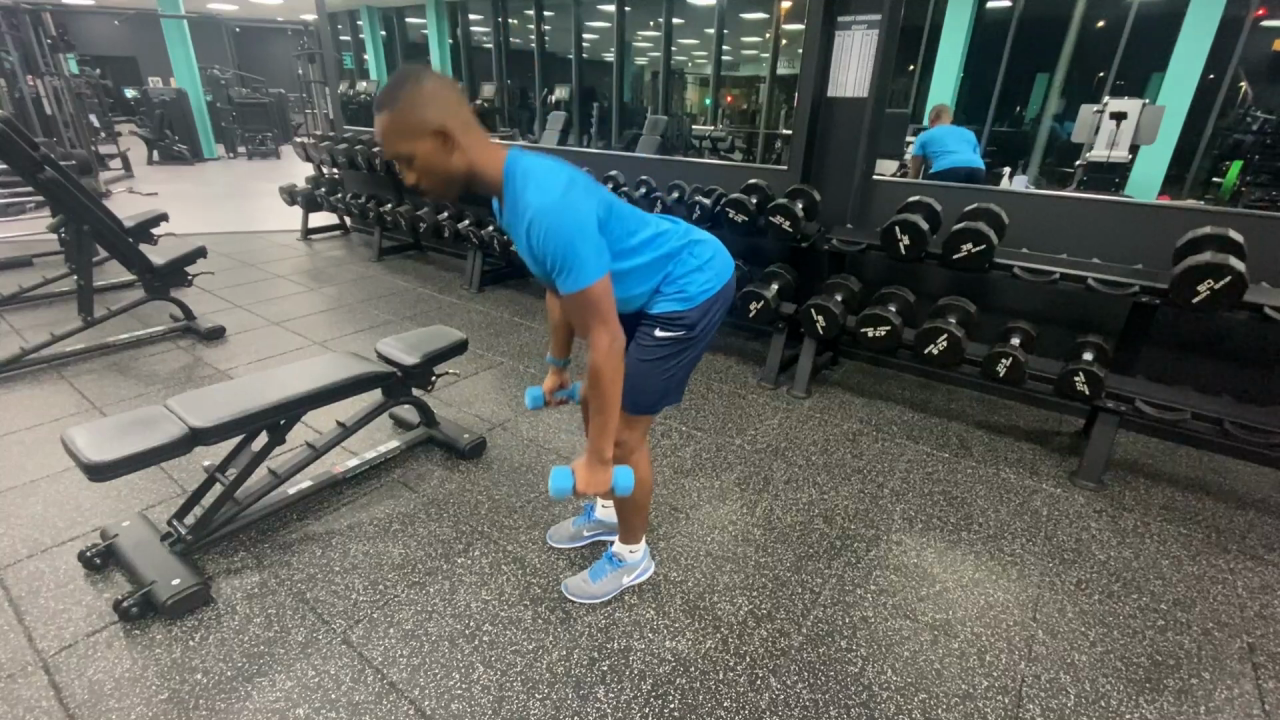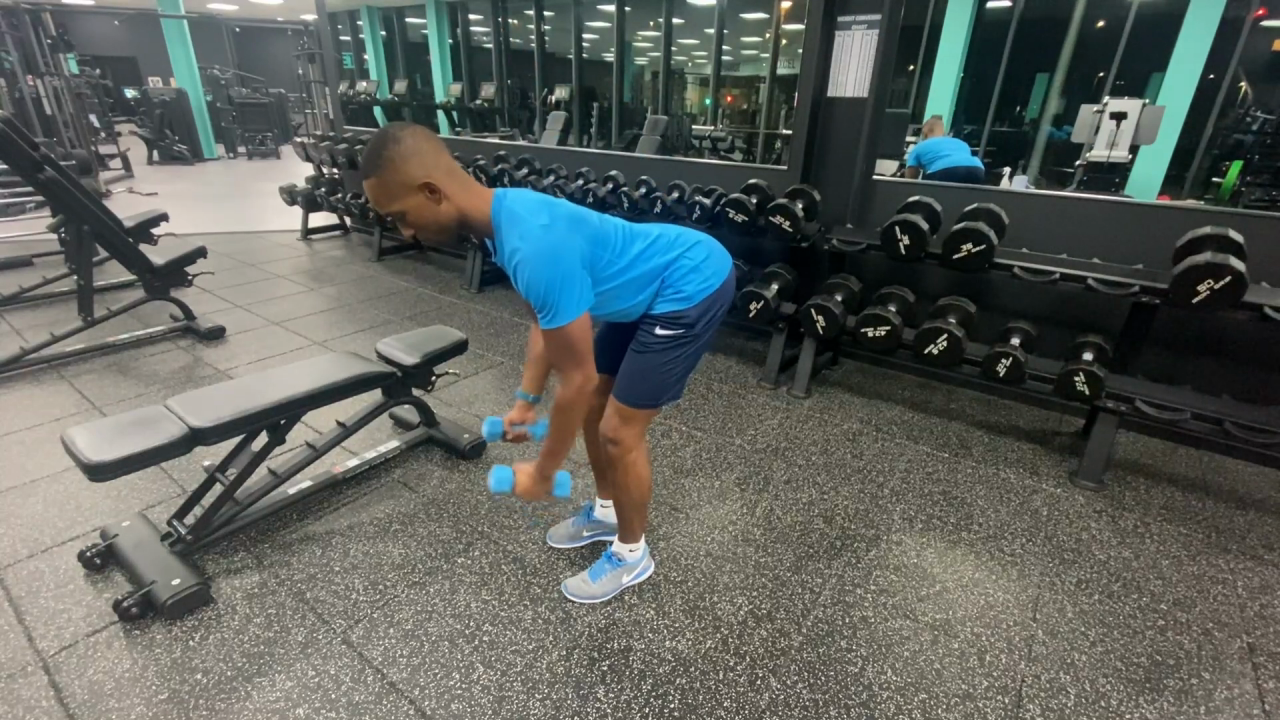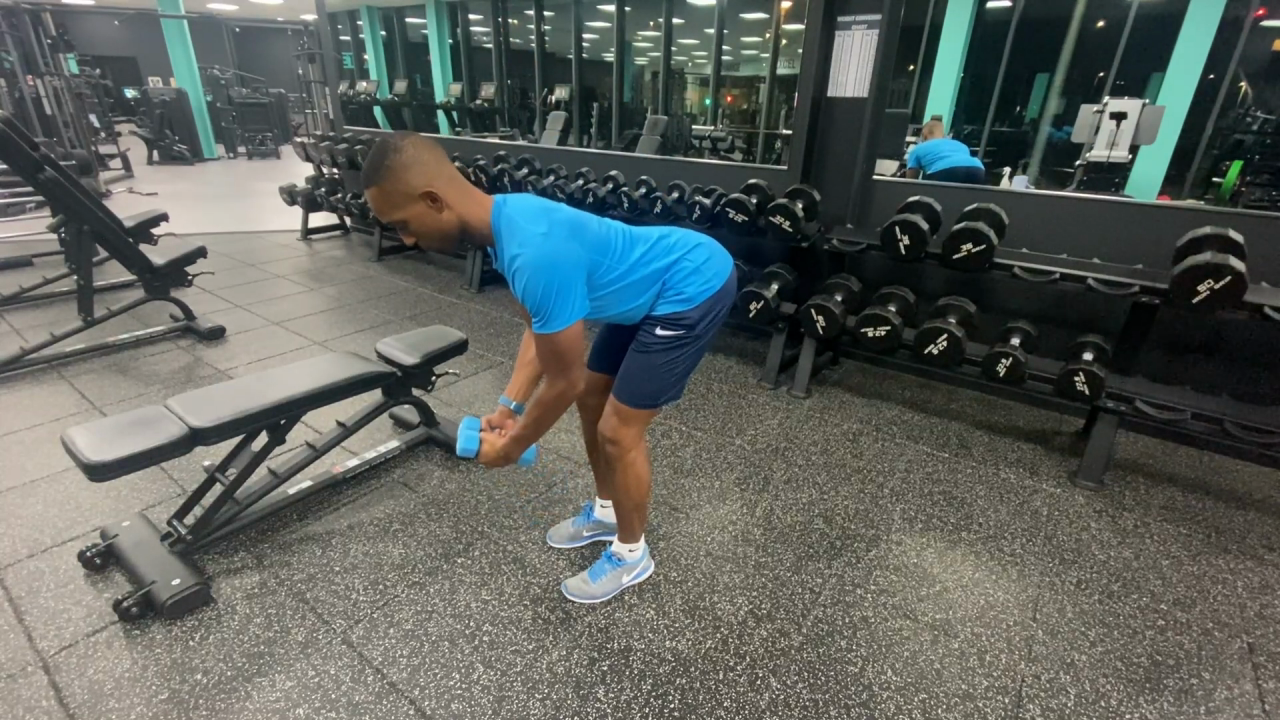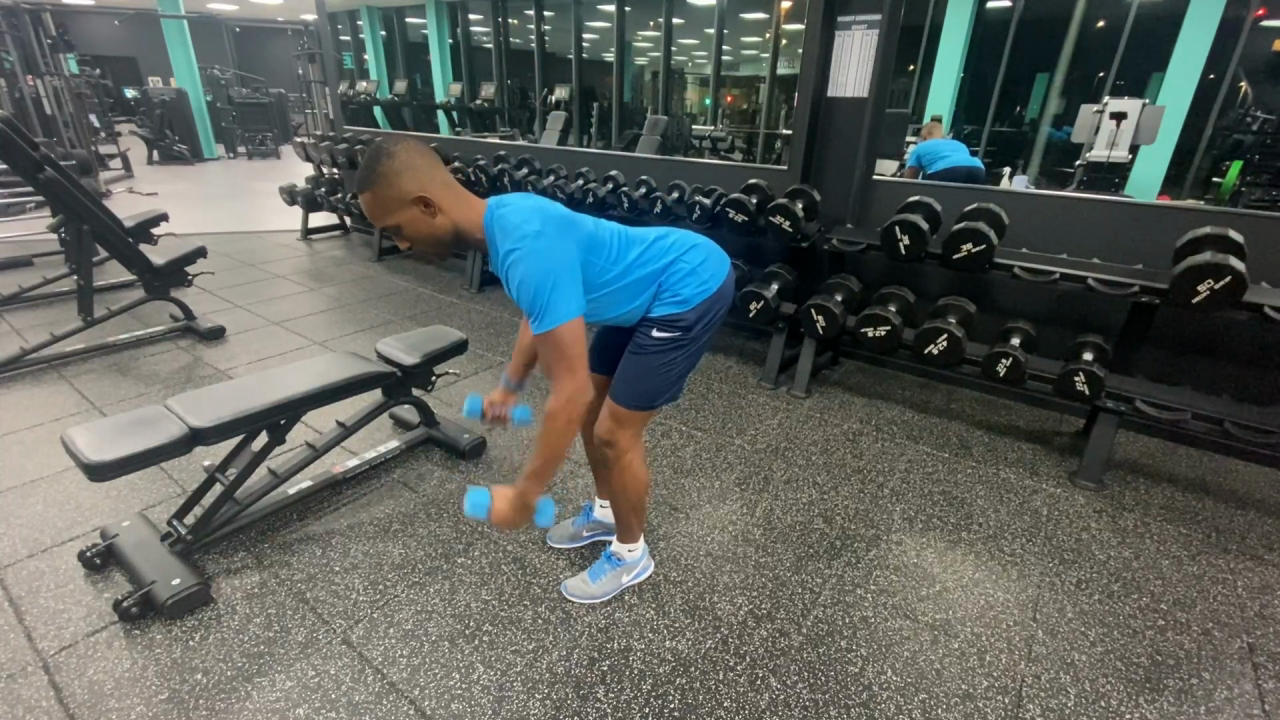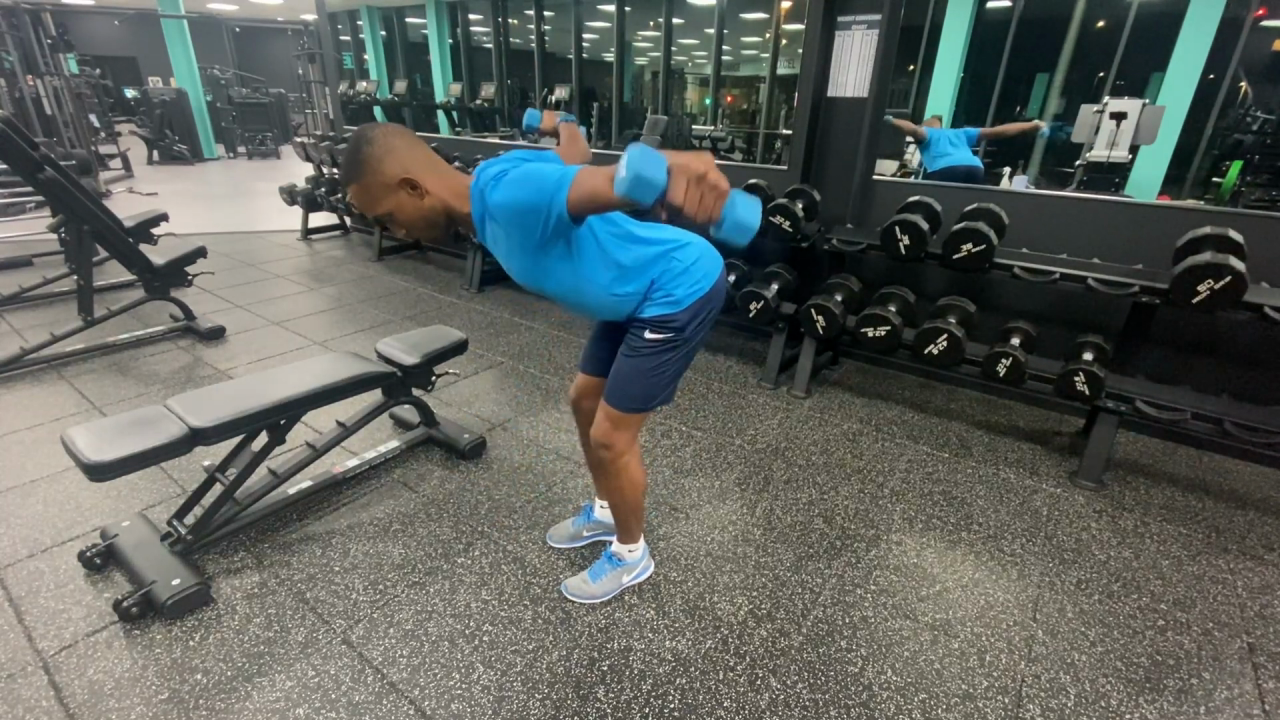
dt=0.7s
person 1, frame 1
left shoulder: (547, 208)
right shoulder: (514, 184)
left elbow: (606, 340)
right elbow: (562, 286)
left wrist: (598, 457)
right wrist: (557, 366)
left hip: (690, 289)
right hip: (656, 286)
left knee: (622, 431)
right knee: (597, 400)
left ankle: (632, 555)
right ankle: (606, 512)
person 1, frame 2
left shoulder: (535, 246)
right shoulder: (507, 213)
left elbow: (578, 379)
right elbow: (546, 321)
left wrist: (541, 471)
right wrist: (526, 400)
left hip: (690, 287)
right hip: (652, 284)
left knee: (618, 430)
right knee: (597, 404)
left ankle: (631, 554)
right ankle: (606, 511)
person 1, frame 3
left shoulder: (536, 252)
right shoulder: (506, 219)
left elbow: (563, 381)
right elbow: (541, 328)
left wrist: (510, 448)
right wrist: (509, 407)
left hip: (692, 289)
right hip: (653, 286)
left knee: (618, 430)
right knee: (592, 399)
left ankle: (631, 554)
right ankle: (606, 512)
person 1, frame 4
left shoulder: (527, 248)
right shoulder: (502, 217)
left elbow: (571, 389)
right elbow: (541, 314)
left wrist: (524, 495)
right wrist: (508, 387)
left hip: (689, 289)
right hip: (652, 286)
left knee: (615, 431)
right knee: (593, 405)
left ankle: (630, 553)
right ankle: (606, 511)
person 1, frame 5
left shoulder: (508, 192)
right shoulder: (487, 195)
right elbow: (575, 154)
left wrist: (681, 177)
right wrist: (561, 125)
left hip: (681, 288)
right hip: (638, 289)
left knee: (610, 435)
right knee: (585, 400)
left ankle: (630, 553)
right ankle: (605, 512)
